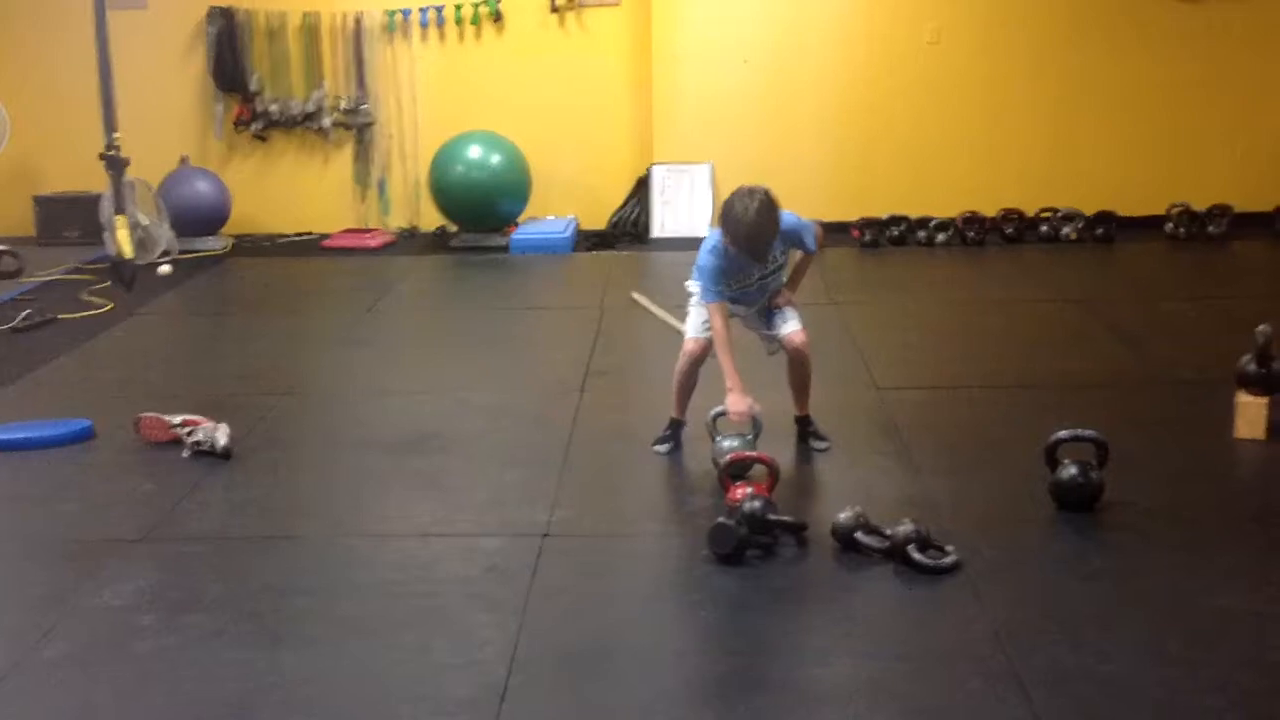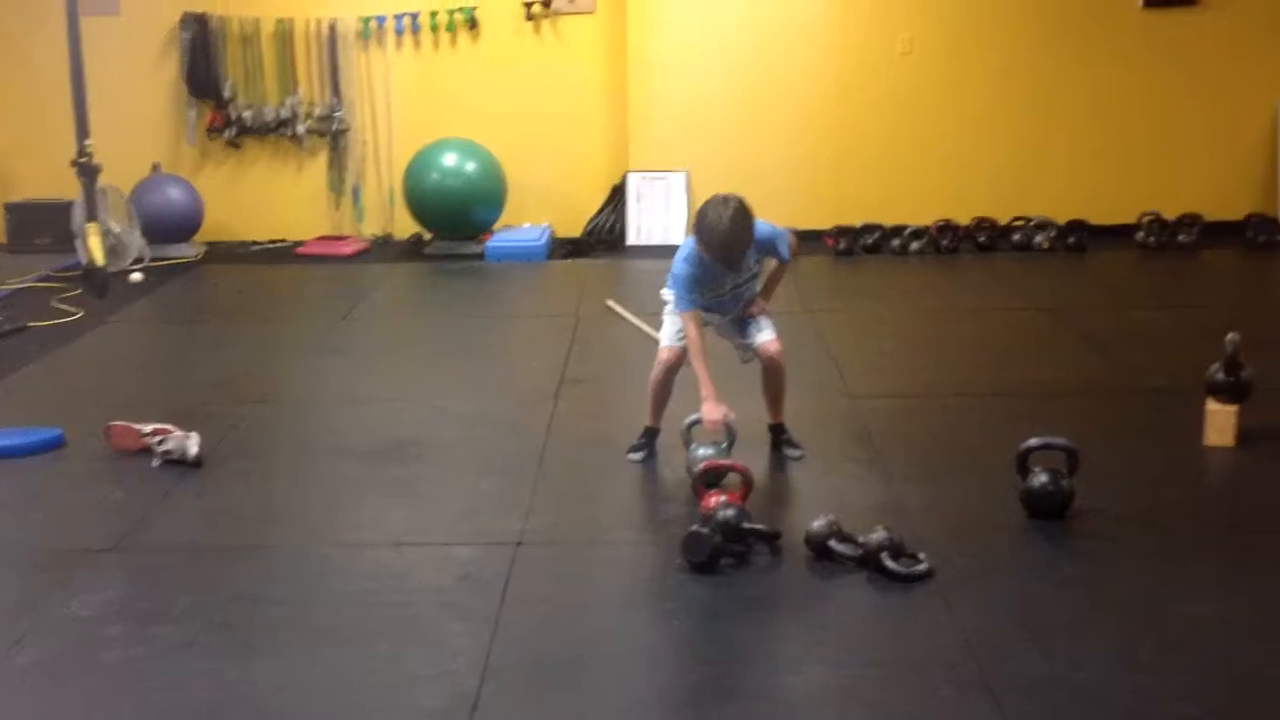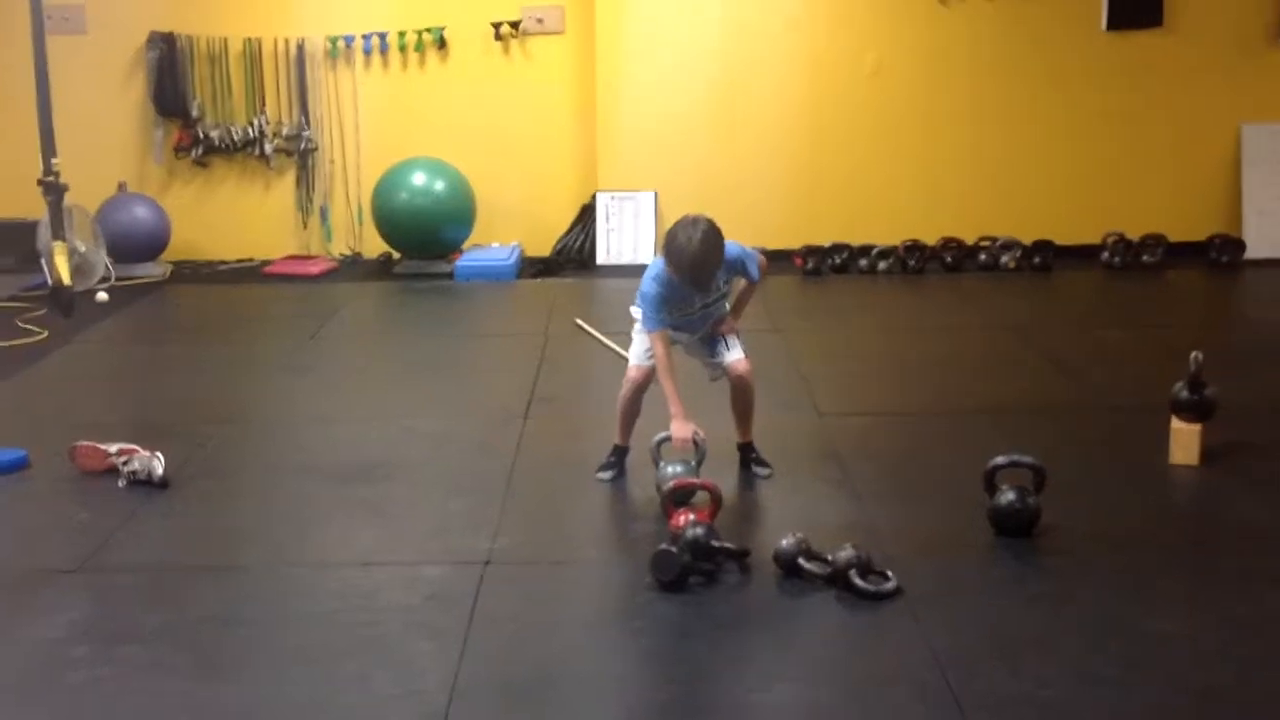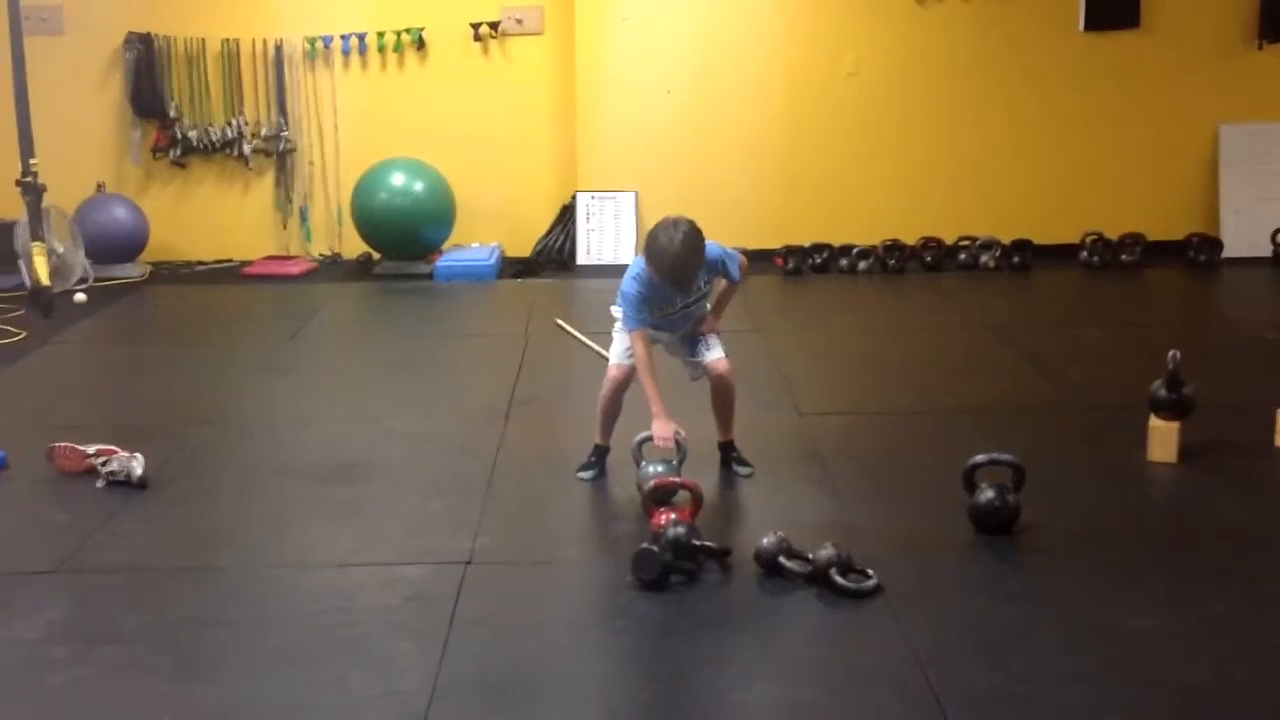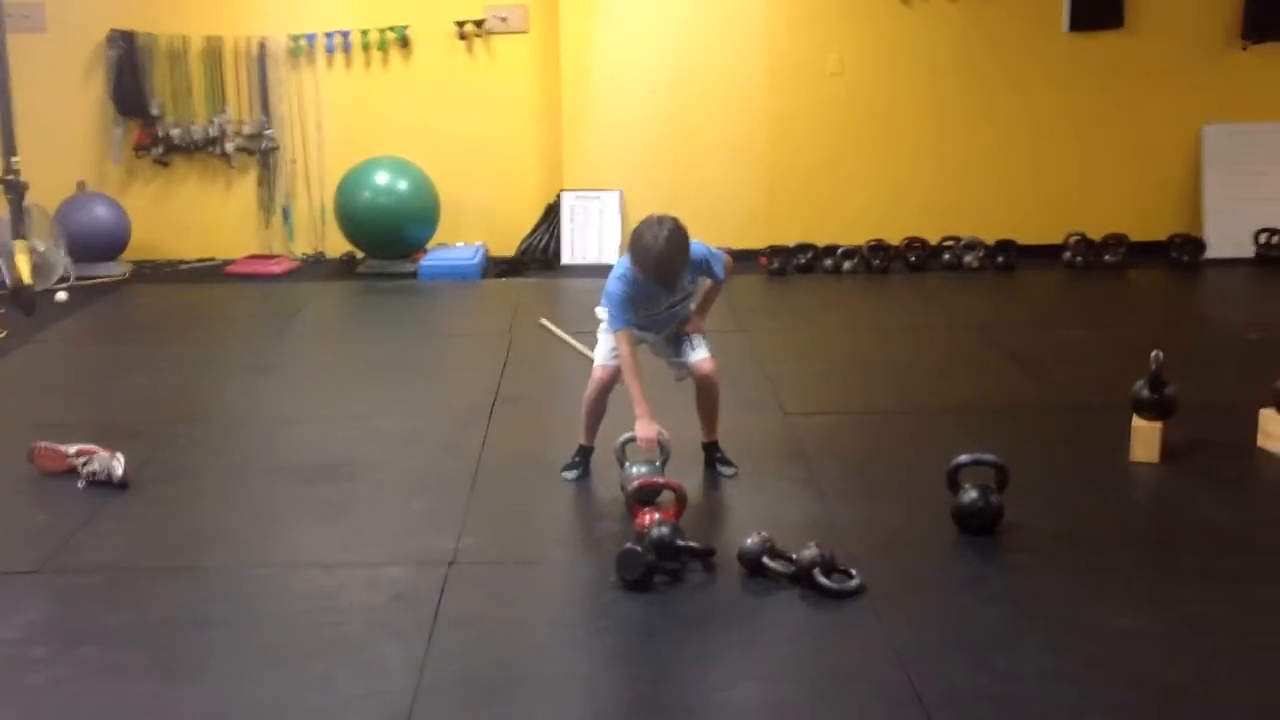
dt=0.2s
person 1, frame 1
left shoulder: (788, 226)
right shoulder: (712, 253)
left elbow: (816, 236)
right elbow: (718, 322)
left wrist: (790, 288)
right wrist: (734, 389)
left hip: (767, 295)
right hip: (714, 296)
left knee: (798, 344)
right knee: (692, 350)
left ankle: (804, 422)
right ankle: (675, 425)
person 1, frame 2
left shoulder: (763, 235)
right shoulder: (686, 262)
left elbow: (790, 245)
right elbow: (693, 330)
left wrist: (764, 296)
right wrist: (709, 397)
left hip: (741, 303)
right hip: (689, 304)
left knee: (772, 353)
right knee: (667, 359)
left ankle: (778, 430)
right ankle: (650, 433)
person 1, frame 3
left shoulder: (732, 255)
right shoulder: (655, 282)
left elbow: (760, 265)
right elbow: (660, 349)
left wrist: (734, 315)
right wrist: (678, 415)
left hip: (711, 323)
right hip: (659, 324)
left knee: (741, 372)
right knee: (636, 377)
left ankle: (747, 449)
right ankle: (619, 451)
person 1, frame 4
left shoulder: (713, 255)
right shoulder: (635, 282)
left elbow: (741, 266)
right elbow: (641, 348)
left wrist: (715, 314)
right wrist: (659, 415)
left hip: (691, 322)
right hip: (640, 323)
left knee: (722, 372)
right knee: (616, 377)
left ankle: (727, 448)
right ankle: (600, 451)
person 1, frame 5
left shoulder: (697, 255)
right shoulder: (620, 281)
left elbow: (725, 265)
right elbow: (625, 349)
left wrist: (699, 314)
right wrist: (643, 416)
left hip: (676, 321)
right hip: (625, 323)
left knee: (706, 372)
right knee: (602, 377)
left ankle: (712, 448)
right ankle: (584, 451)
